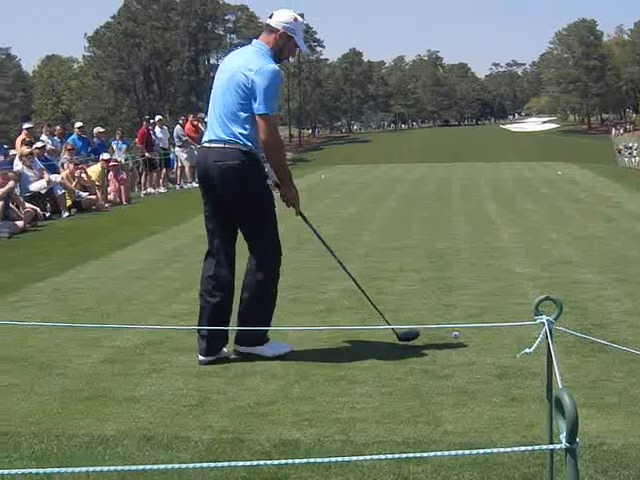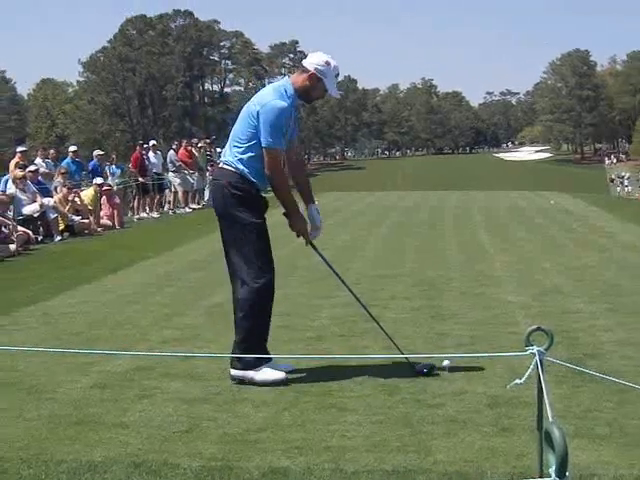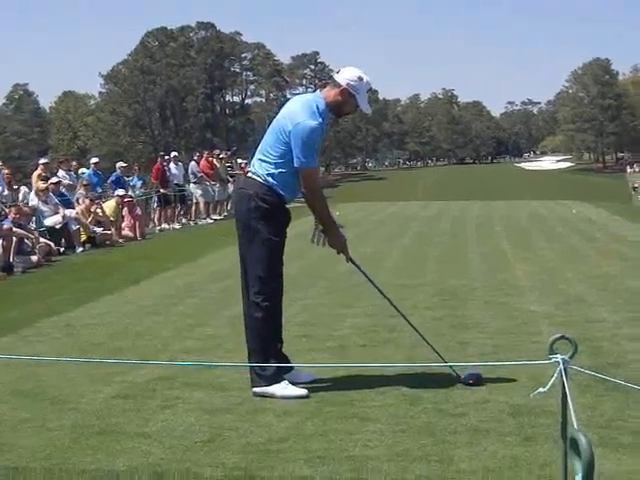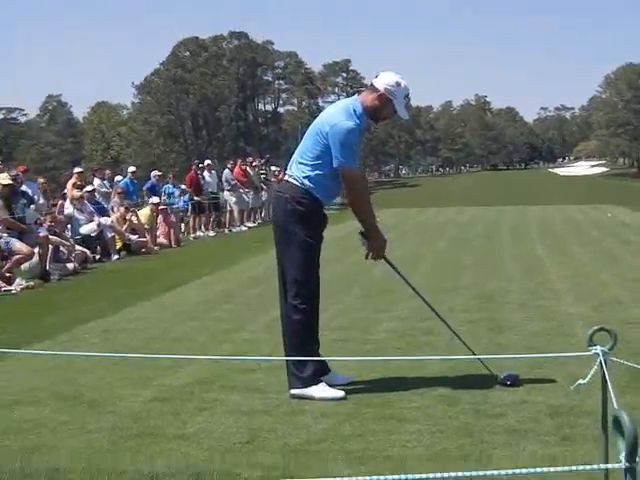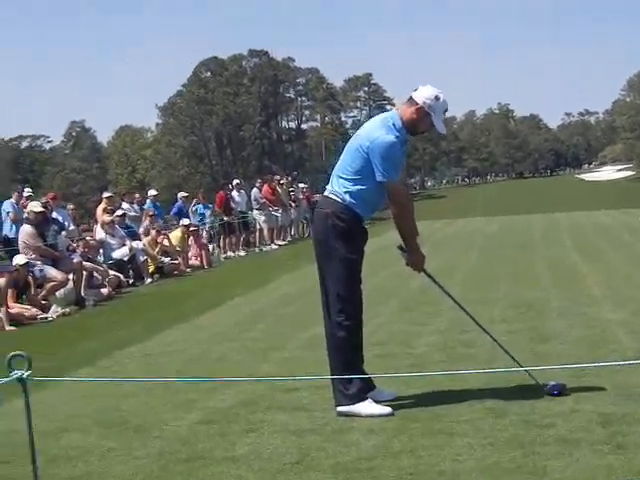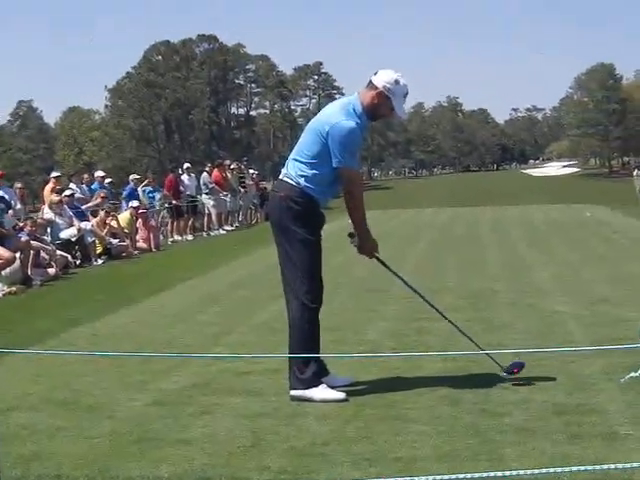
dt=0.7s
person 1, frame 1
left shoulder: (231, 59)
right shoulder: (267, 70)
right elbow: (268, 136)
right wrist: (287, 184)
left hip: (208, 158)
right hip: (238, 164)
left knee: (218, 255)
right knee: (265, 253)
left ankle: (210, 344)
right ankle: (251, 335)
person 1, frame 2
left shoulder: (287, 102)
right shoulder: (276, 104)
left elbow: (294, 160)
right elbow: (273, 169)
left wrist: (311, 206)
right wrist: (293, 214)
left hip: (242, 190)
right hip: (235, 190)
left knee: (252, 275)
right knee: (256, 276)
left ankle: (255, 354)
right ankle: (245, 360)
person 1, frame 3
left shoulder: (307, 103)
right shoulder: (308, 122)
left elbow: (308, 181)
right elbow: (310, 187)
left wrist: (326, 221)
right wrist: (332, 231)
left hip: (263, 200)
right hip: (260, 202)
left knee: (269, 288)
right knee: (262, 290)
left ankle: (275, 364)
right ankle: (265, 376)
person 1, frame 4
left shoulder: (350, 115)
right shoulder: (345, 124)
left elbow: (358, 180)
right elbow: (352, 188)
left wrist: (373, 228)
right wrist: (373, 234)
left hip: (303, 205)
right hip: (296, 205)
left knee: (306, 291)
right knee: (299, 293)
left ankle: (314, 368)
right ankle: (303, 379)
person 1, frame 5
left shoulder: (391, 129)
right shoulder: (385, 138)
left elbow: (401, 191)
right elbow: (397, 199)
left wrist: (414, 239)
right wrist: (413, 249)
left hip: (345, 221)
right hip: (337, 221)
left knee: (349, 308)
right knee: (342, 310)
left ankle: (358, 384)
right ankle: (349, 396)
person 1, frame 6
left shoulder: (348, 111)
right shoulder: (345, 124)
left elbow: (351, 181)
right elbow: (351, 187)
left wrist: (361, 230)
right wrist: (364, 236)
left hip: (297, 203)
right hip: (294, 205)
left knee: (306, 291)
right knee: (305, 292)
left ankle: (313, 370)
right ankle: (304, 380)
